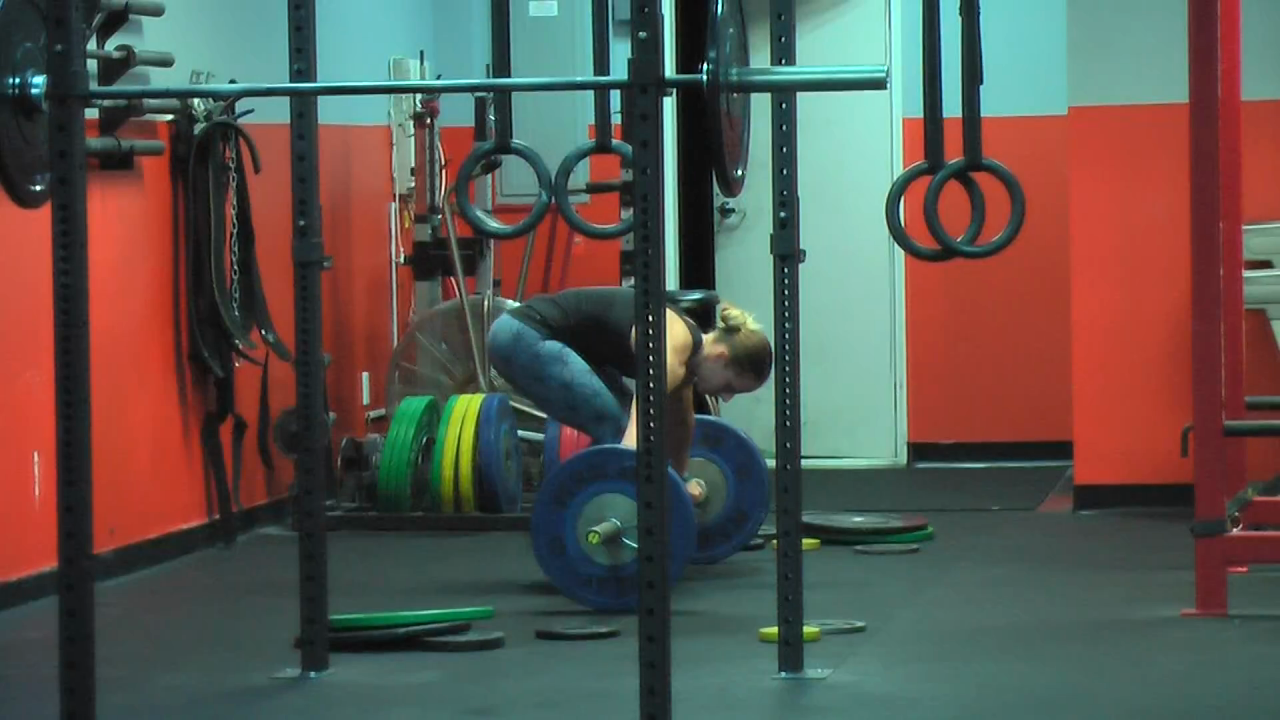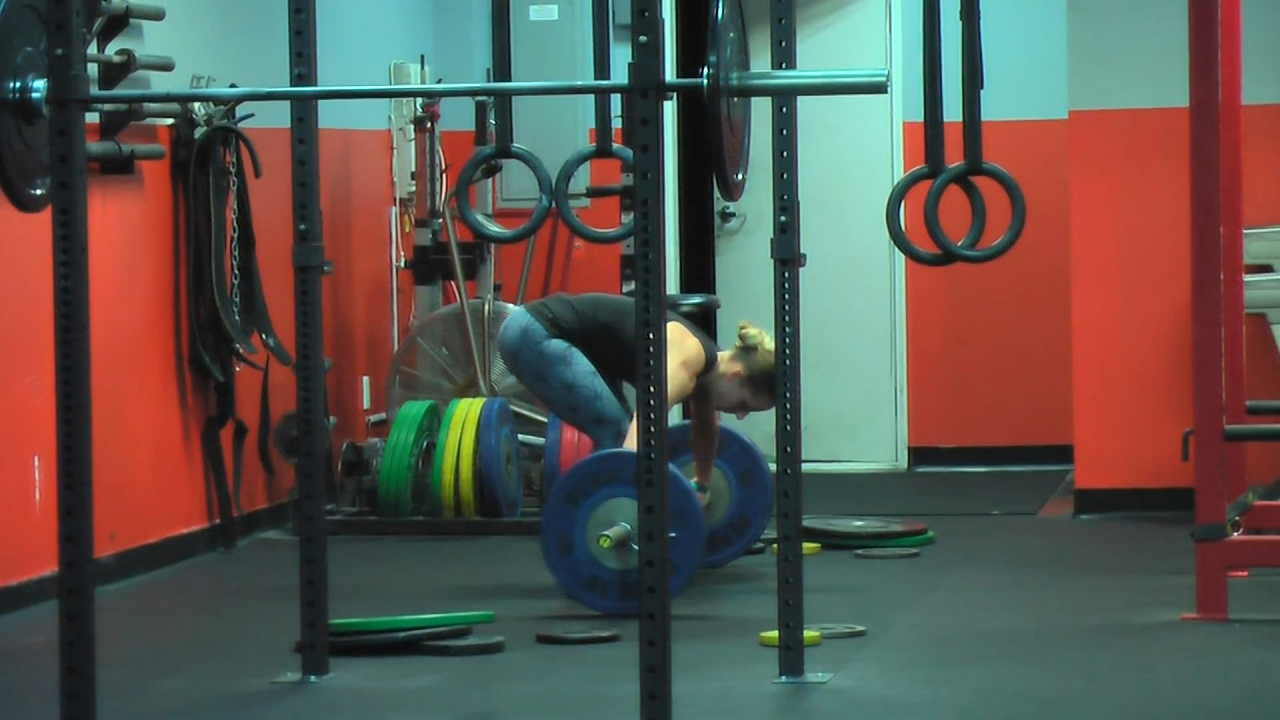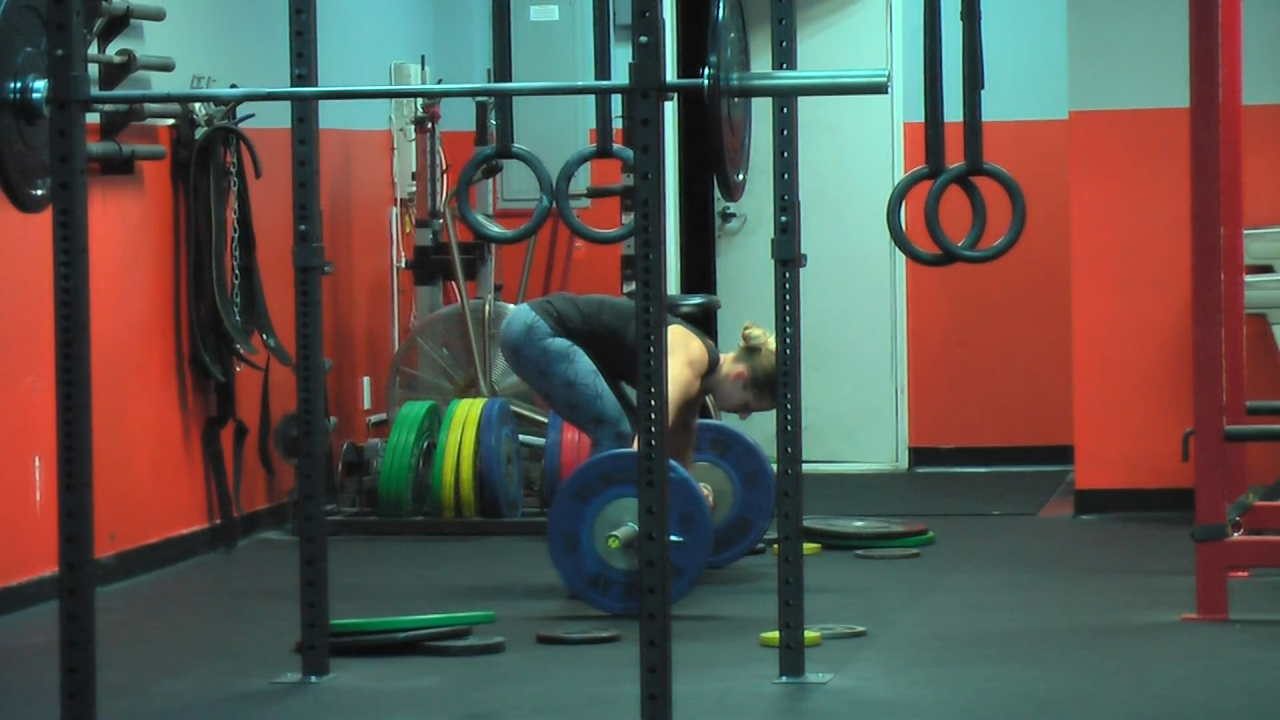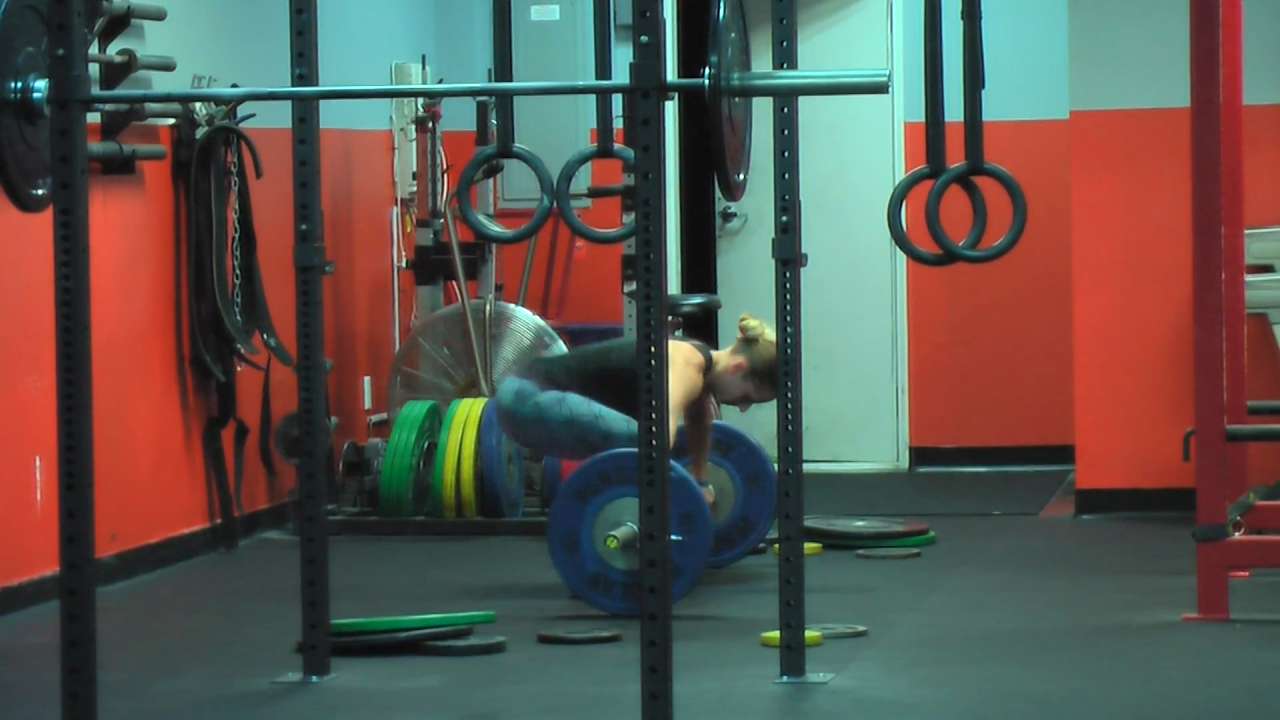
dt=0.4s
person 1, frame 1
left shoulder: (686, 343)
right shoulder: (673, 346)
left elbow: (679, 417)
right elbow: (640, 424)
left wrist: (680, 479)
left hip: (534, 335)
right hip: (521, 333)
left knee: (608, 423)
right knee: (613, 429)
person 1, frame 2
left shoulder: (706, 365)
right shoulder: (686, 360)
left elbow: (705, 428)
left wrist: (701, 485)
left hip: (543, 333)
right hip: (534, 333)
left knee: (614, 430)
right knee: (614, 433)
person 1, frame 3
left shoulder: (703, 365)
right shoulder: (690, 361)
left elbow: (680, 428)
left hip: (546, 329)
right hip: (535, 330)
left knee: (617, 434)
right knee: (614, 436)
person 1, frame 4
left shoulder: (700, 366)
right shoulder: (687, 366)
left elbow: (699, 426)
left wrist: (699, 484)
left hip: (541, 393)
right hip: (526, 396)
right knee: (631, 440)
